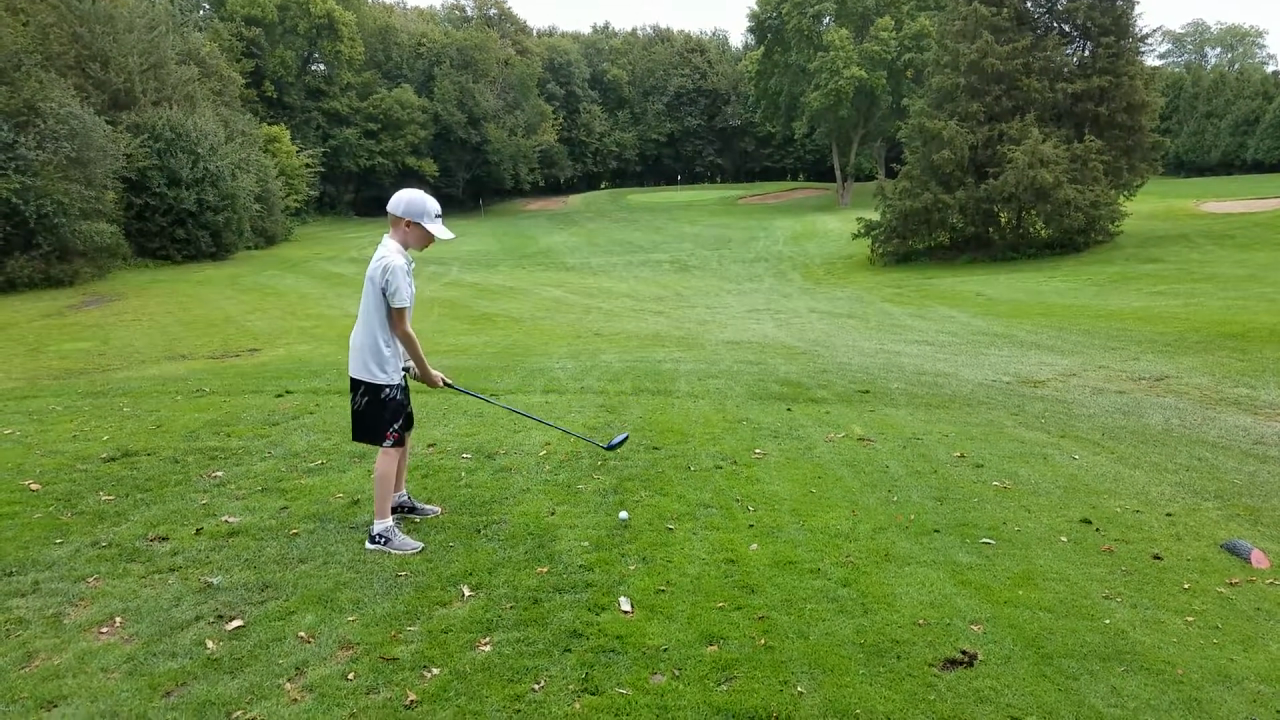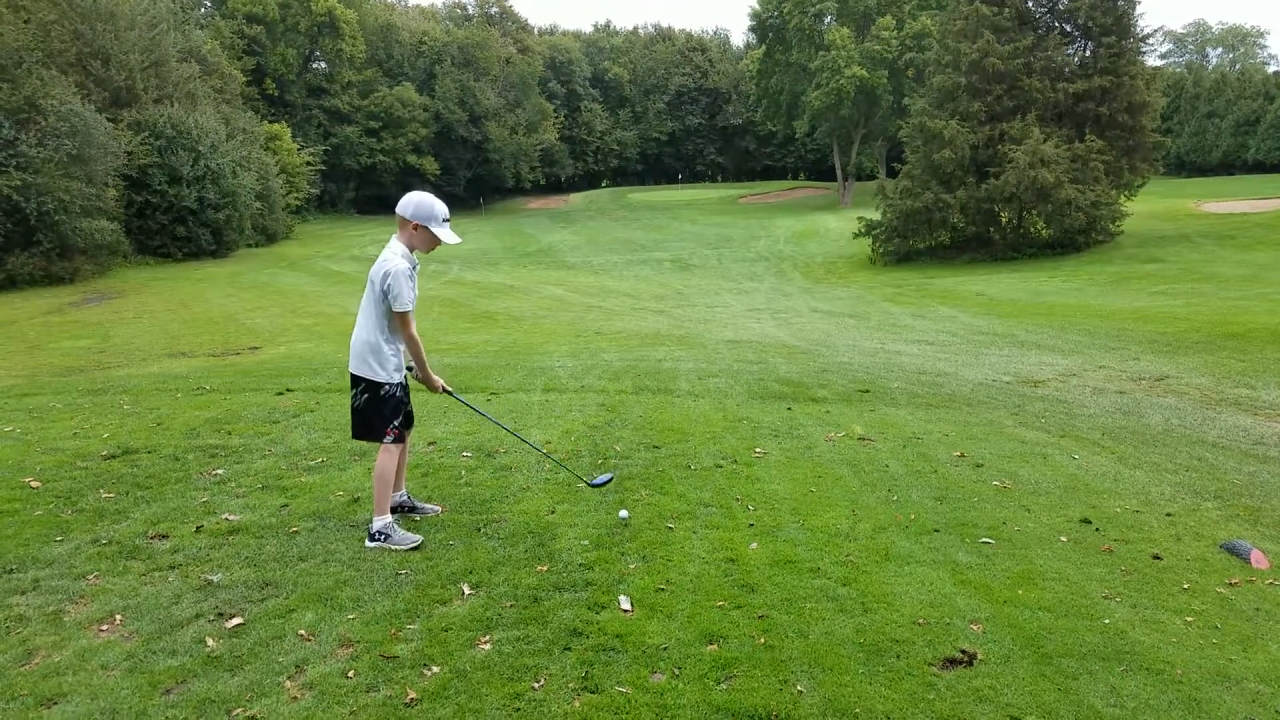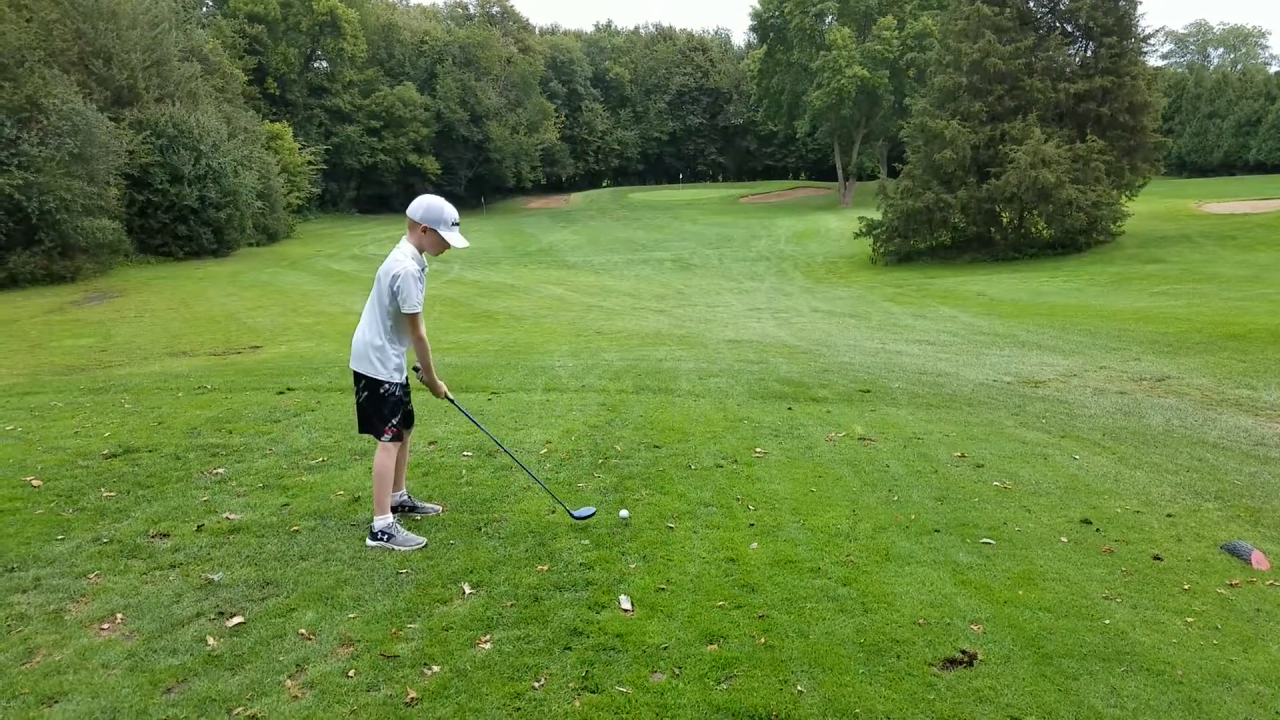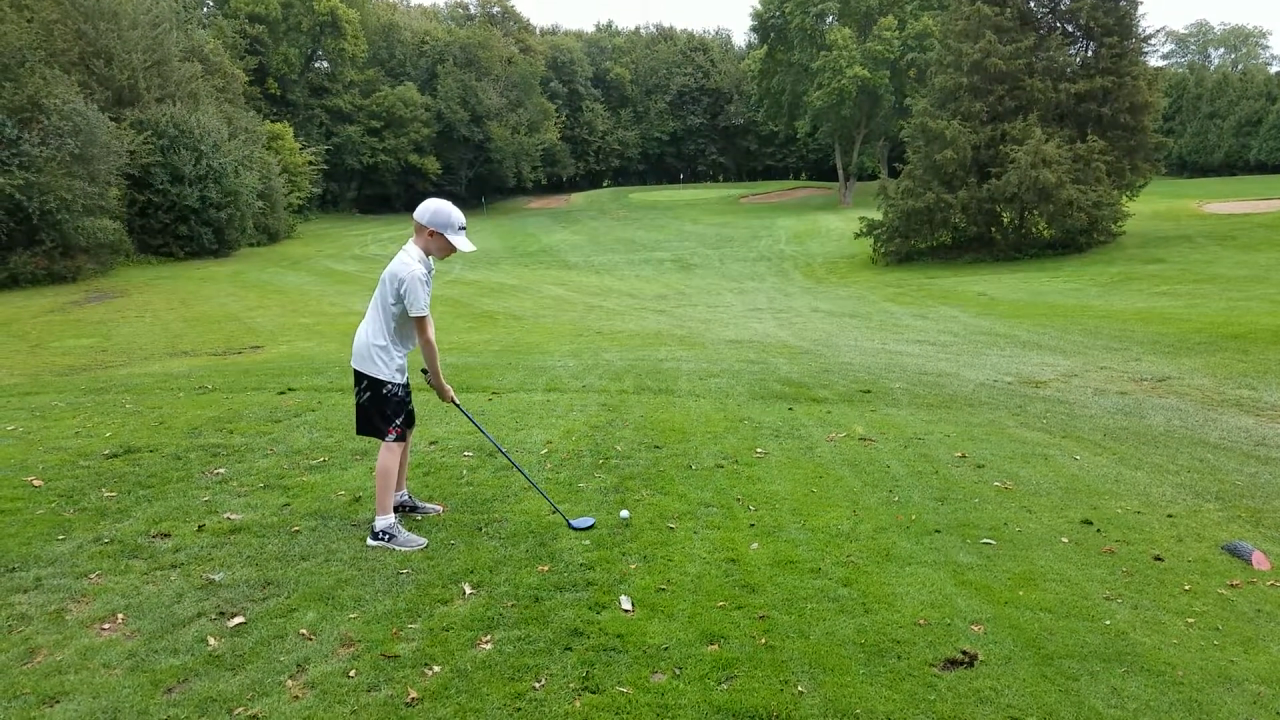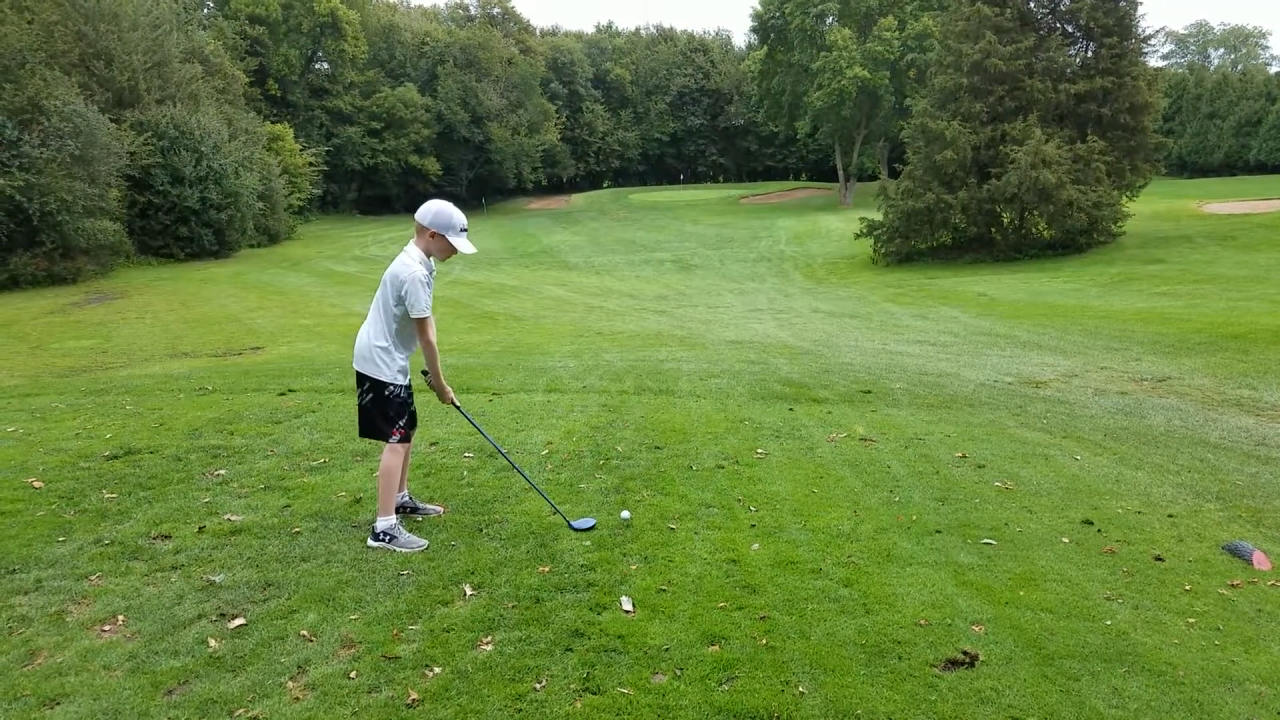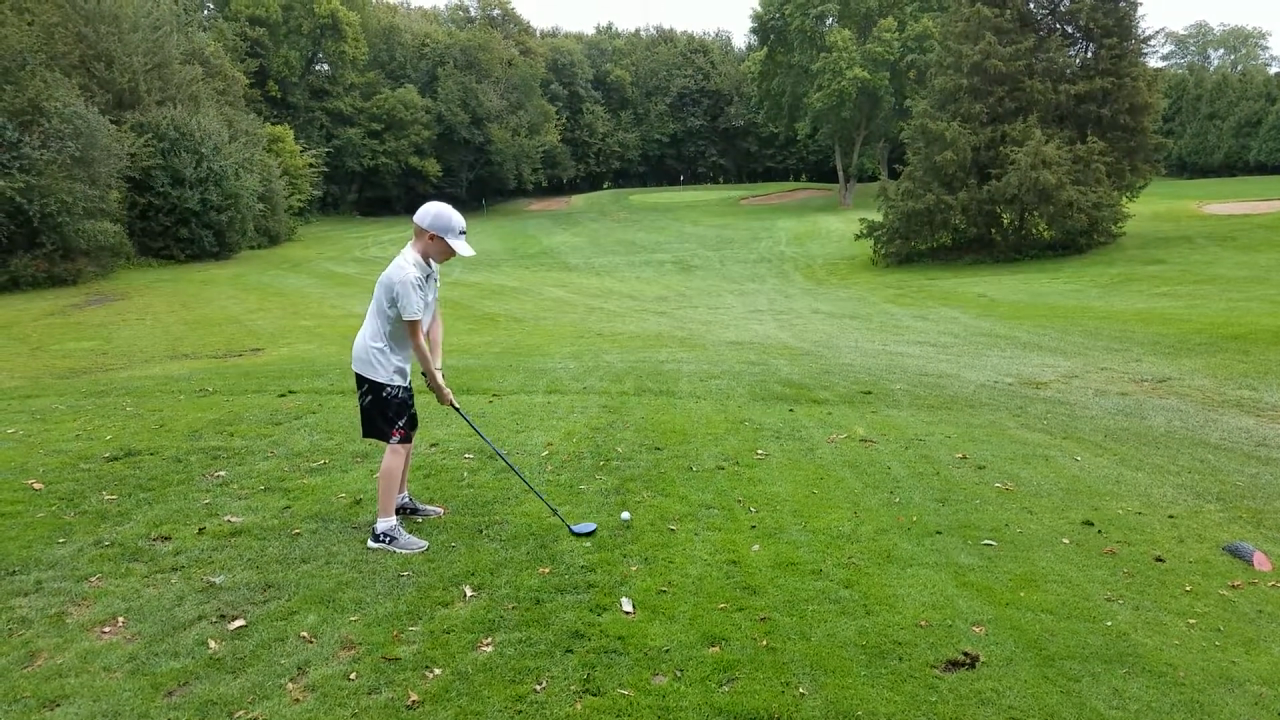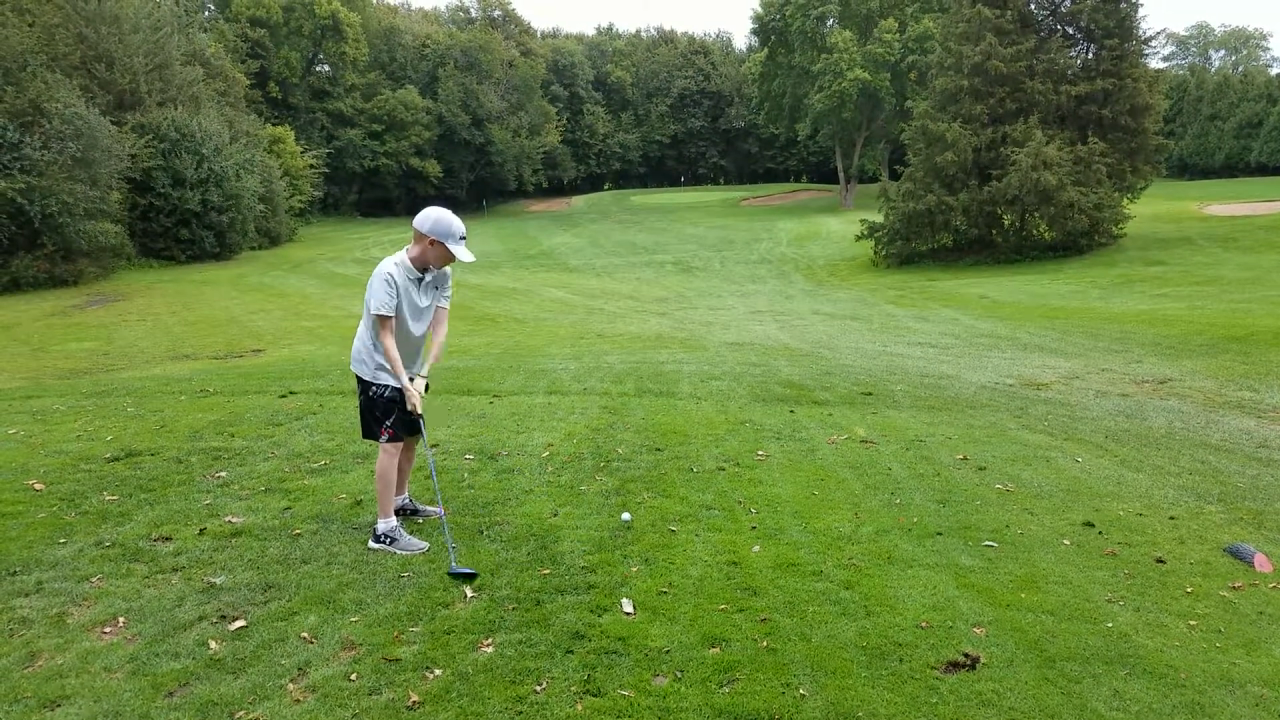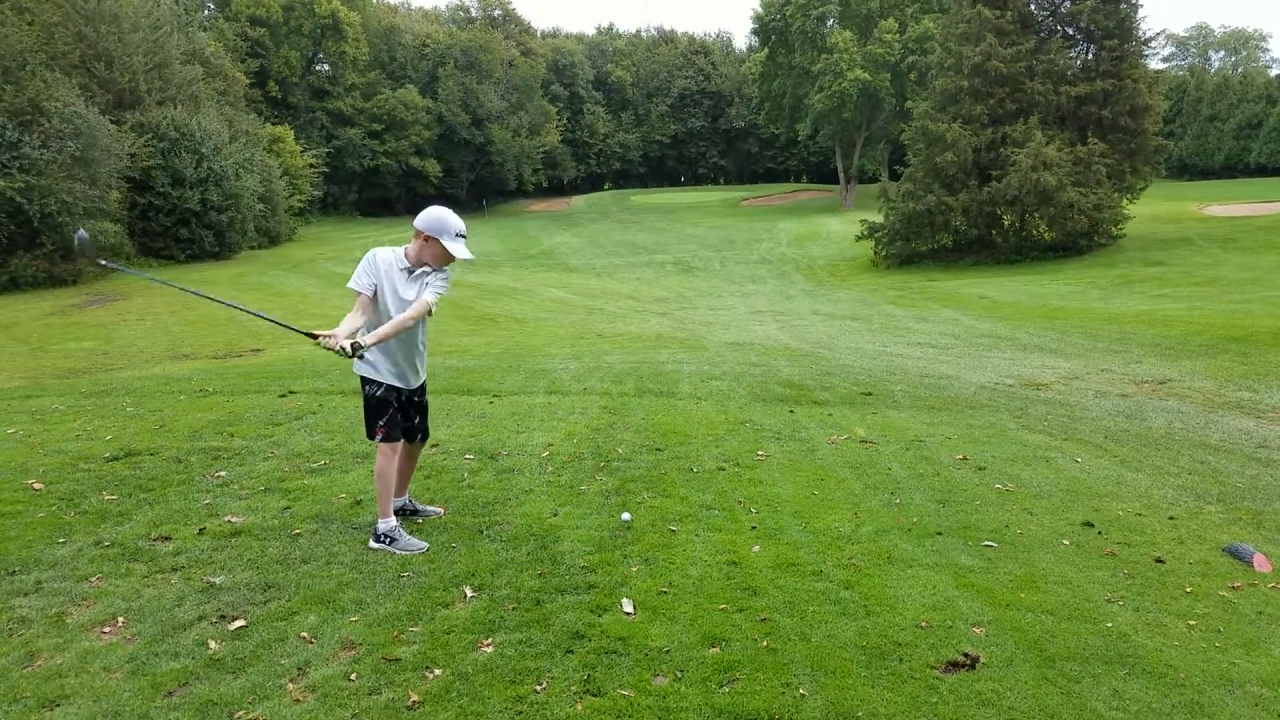
dt=0.2s
person 1, frame 1
left shoulder: (393, 256)
right shoulder: (394, 264)
right elbow: (402, 328)
left wrist: (411, 362)
right wrist: (425, 370)
left hip: (386, 362)
right hip: (377, 367)
left knee: (403, 431)
right knee: (391, 443)
left ankle: (398, 498)
right ankle: (381, 530)
person 1, frame 2
left shoulder: (402, 258)
right shoulder: (397, 267)
right elbow: (407, 329)
left wrist: (417, 366)
right wrist: (427, 375)
left hip: (387, 360)
right hip: (376, 364)
left knee: (403, 429)
right knee: (390, 440)
left ankle: (398, 497)
right ankle: (380, 527)
person 1, frame 3
left shoulder: (411, 259)
right shoulder: (406, 269)
left elbow: (414, 324)
right elbow: (417, 331)
left wrist: (424, 369)
right wrist: (432, 378)
left hip: (388, 358)
right hip: (377, 362)
left knee: (403, 428)
right knee: (389, 439)
left ankle: (398, 497)
right ankle: (382, 526)
person 1, frame 4
left shoulder: (418, 261)
right shoulder: (412, 272)
left elbow: (425, 324)
right elbow: (425, 333)
left wrist: (432, 373)
right wrist: (439, 382)
left hip: (389, 359)
right hip: (378, 362)
left knee: (405, 429)
right knee: (393, 439)
left ankle: (399, 497)
right ankle: (383, 526)
person 1, frame 5
left shoulder: (422, 263)
right shoulder: (413, 273)
left elbow: (427, 321)
right elbow: (425, 335)
left wrist: (435, 373)
right wrist: (439, 383)
left hip: (392, 360)
right hip: (381, 363)
left knee: (407, 431)
right knee: (397, 439)
left ankle: (400, 498)
right ankle: (384, 527)
person 1, frame 6
left shoulder: (430, 267)
right shoulder: (405, 275)
left elbow: (434, 319)
right elbow: (415, 338)
left wrist: (437, 369)
right wrist: (436, 384)
left hip: (400, 365)
right hip: (381, 366)
left knee: (408, 433)
right knee: (398, 441)
left ankle: (400, 499)
right ankle: (384, 529)
person 1, frame 7
left shoulder: (441, 275)
right shoulder: (388, 272)
left elbow: (440, 326)
right elbow: (385, 335)
left wrist: (423, 375)
right wrist: (405, 382)
left hip: (408, 369)
right hip: (380, 367)
left knee: (411, 435)
right knee: (391, 442)
left ankle: (400, 500)
right ankle: (385, 528)
person 1, frame 8
left shoulder: (440, 278)
right shoulder: (377, 258)
left elbow: (412, 314)
right elbow: (360, 310)
left wrist: (367, 341)
right wrist: (342, 334)
left hip: (412, 370)
right hip: (377, 368)
left knee: (415, 439)
right knee: (390, 442)
left ankle: (400, 500)
right ankle: (385, 529)
